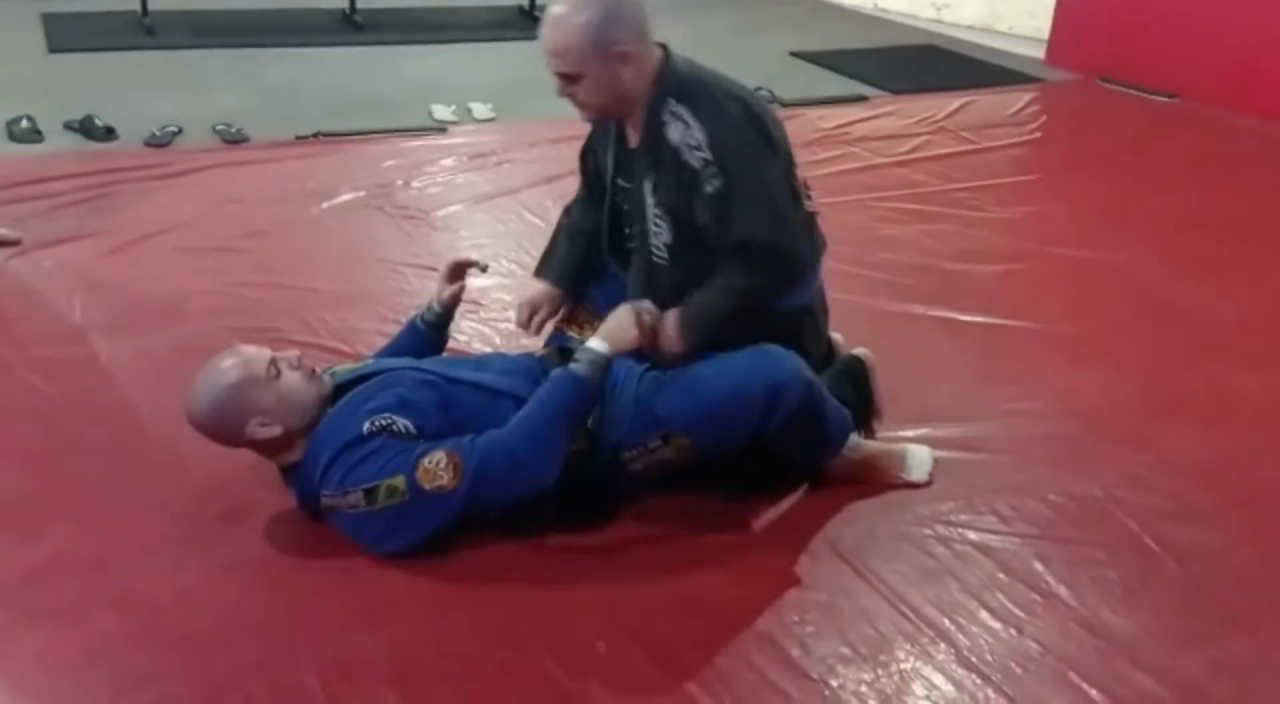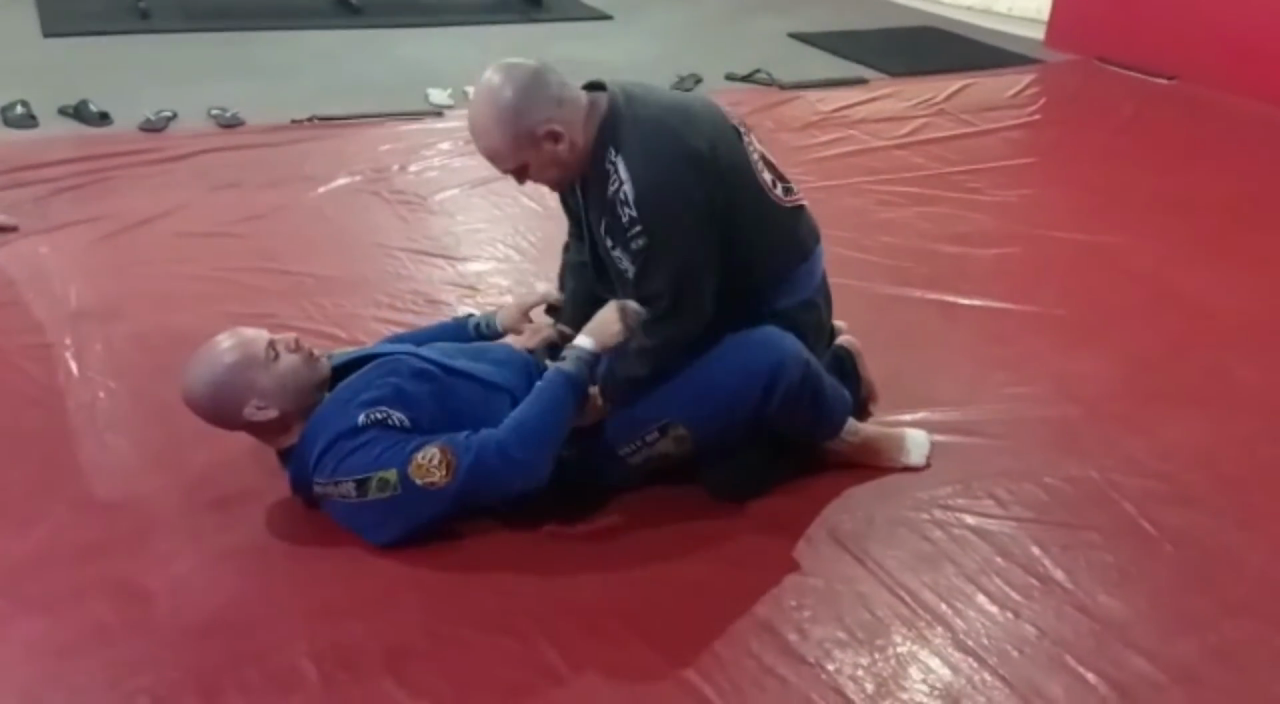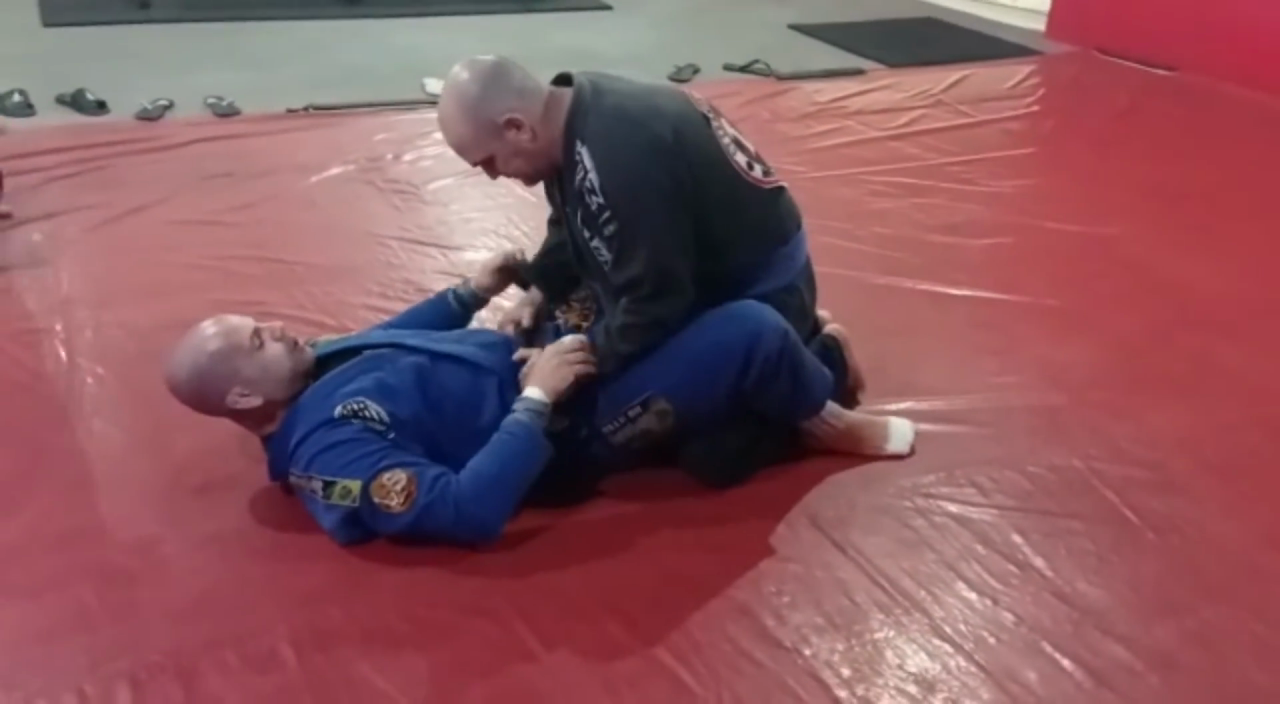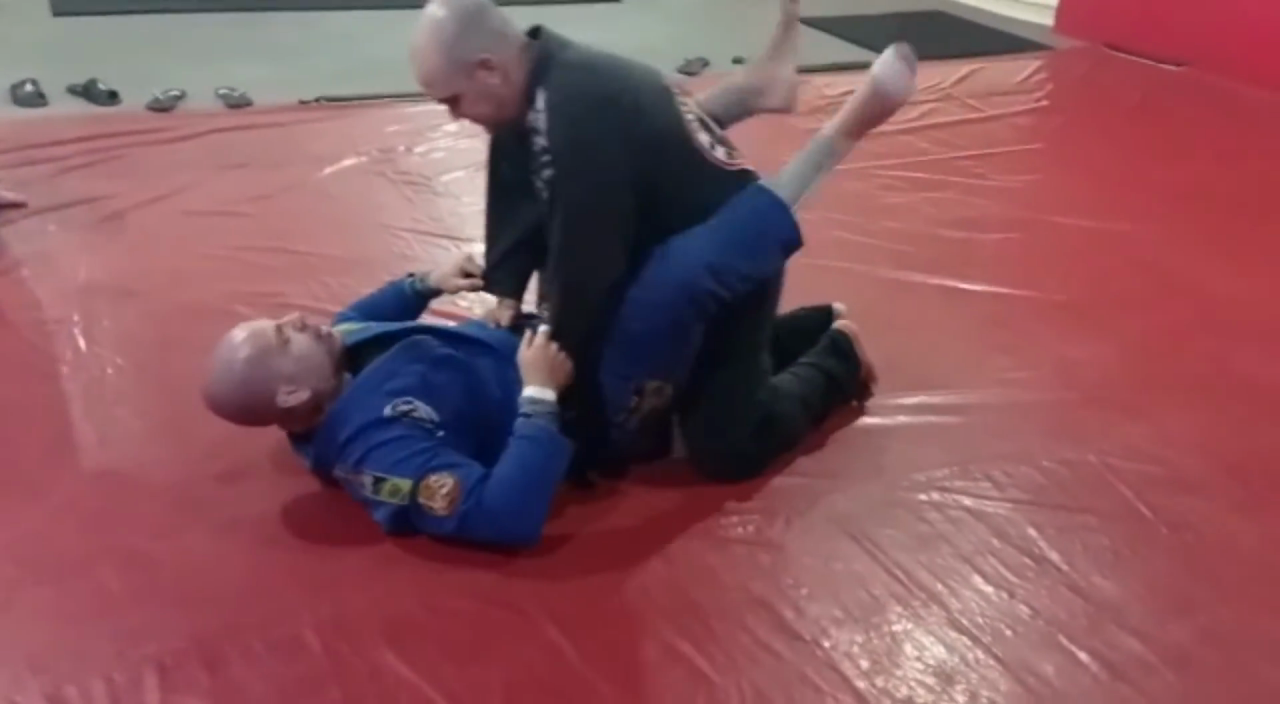
dt=1s
person 1, frame 1
left shoulder: (328, 406)
right shoulder: (360, 474)
right elbow: (518, 464)
left wrist: (436, 311)
right wrist: (600, 350)
left hip: (557, 370)
right hip: (595, 438)
right knee: (776, 377)
right ankle: (847, 456)
person 1, frame 2
left shoulder: (327, 387)
right shoulder: (353, 461)
left elbow: (404, 351)
right elbow: (512, 462)
left wrist: (493, 324)
right wrist: (585, 350)
left hip: (549, 377)
right hip: (588, 439)
right knee: (771, 359)
left ankle: (806, 346)
right ankle: (847, 438)
person 1, frame 3
left shoulder: (315, 372)
right shoulder: (331, 452)
left elbow: (389, 339)
right elbow: (471, 510)
left wrist: (470, 294)
right wrist: (538, 400)
left hip: (541, 358)
right hip: (570, 422)
right knee: (751, 332)
left ankle: (793, 353)
right ankle: (830, 425)
person 1, frame 4
left shoulder: (336, 364)
right shoulder: (379, 446)
left elbow: (353, 321)
right elbow: (506, 518)
left wrist: (424, 284)
right wrist: (538, 396)
left hip: (539, 349)
right knee: (684, 272)
left ankle: (808, 343)
right ankle: (840, 130)
person 2, frame 1
left shoulder: (708, 129)
right shoulder: (617, 112)
left elbow: (772, 258)
right elbow: (596, 203)
left wrist: (691, 325)
right wrist: (555, 279)
left hip: (759, 321)
person 2, frame 2
left shoulder: (652, 174)
right shoulder: (598, 119)
left elbow: (673, 316)
right elbow: (588, 244)
left wrist: (607, 394)
right wrist: (563, 329)
left hip: (771, 301)
right hip: (716, 286)
left knee: (732, 468)
left ankle: (834, 378)
right ankle: (812, 358)
person 2, frame 3
left shoulder: (621, 156)
right shoulder: (579, 105)
left elbow: (653, 300)
right elbow: (573, 224)
right wrist: (539, 290)
left hip: (758, 280)
right hip: (701, 265)
left knee: (715, 457)
left ankle: (823, 365)
right ankle: (794, 340)
person 2, frame 4
left shoulder: (580, 112)
right shoulder: (535, 85)
left elbow: (585, 261)
right elbow: (519, 201)
right wrist: (506, 294)
right hip: (660, 250)
left knee: (725, 449)
left ankle: (831, 360)
